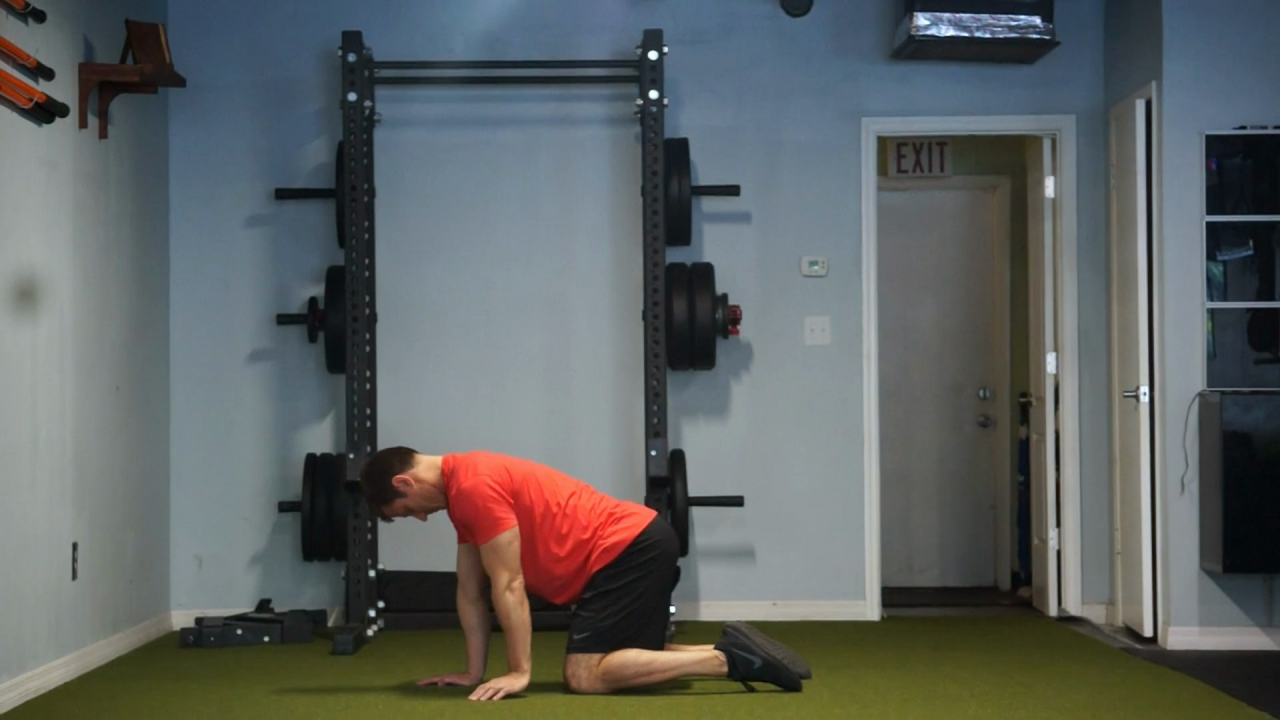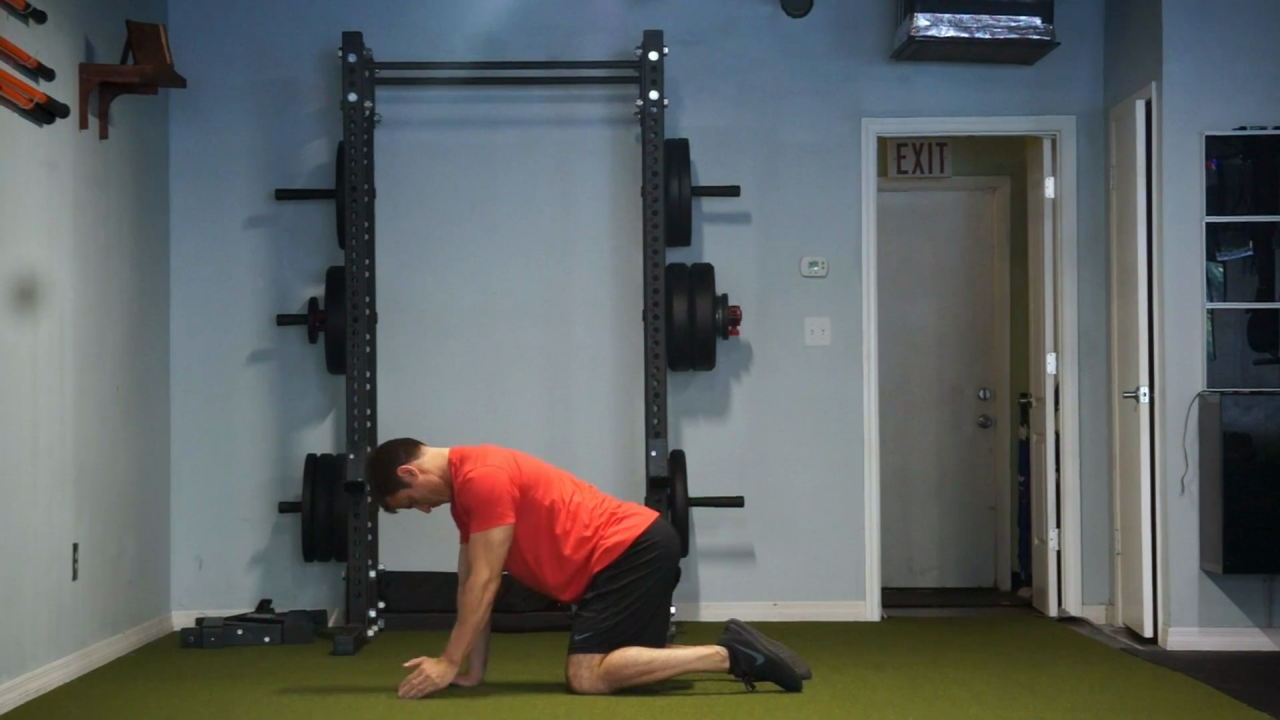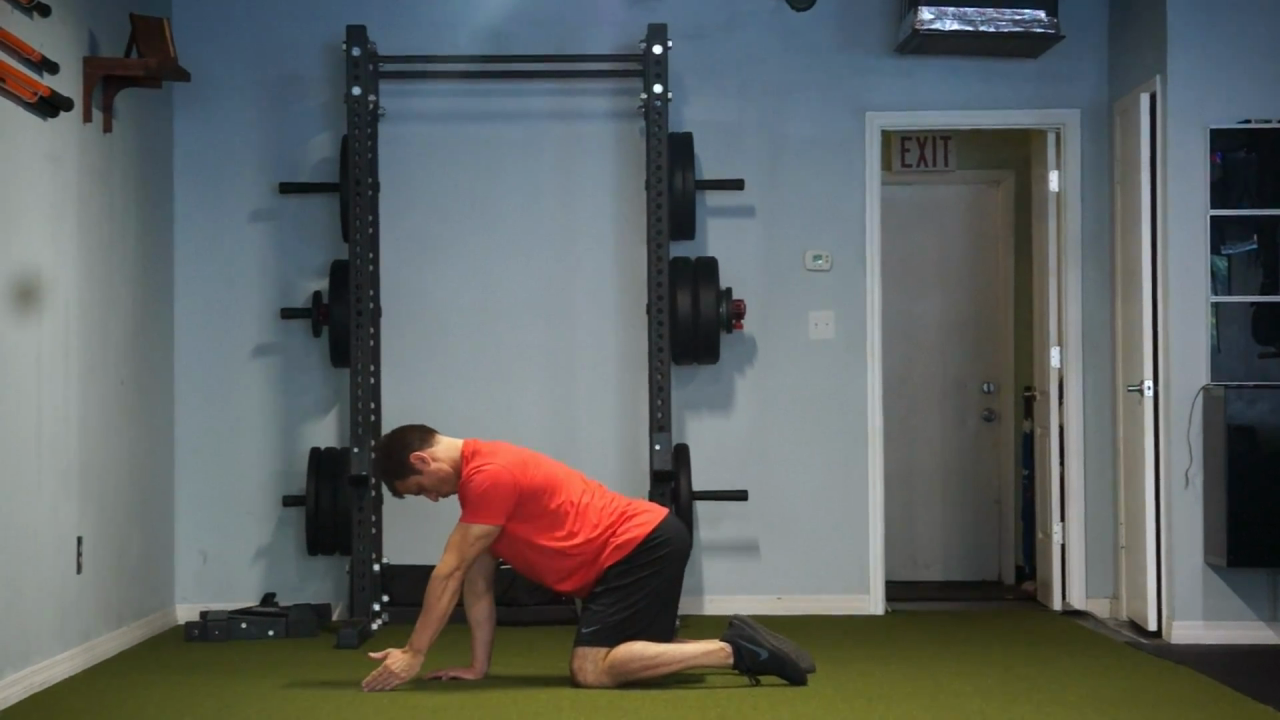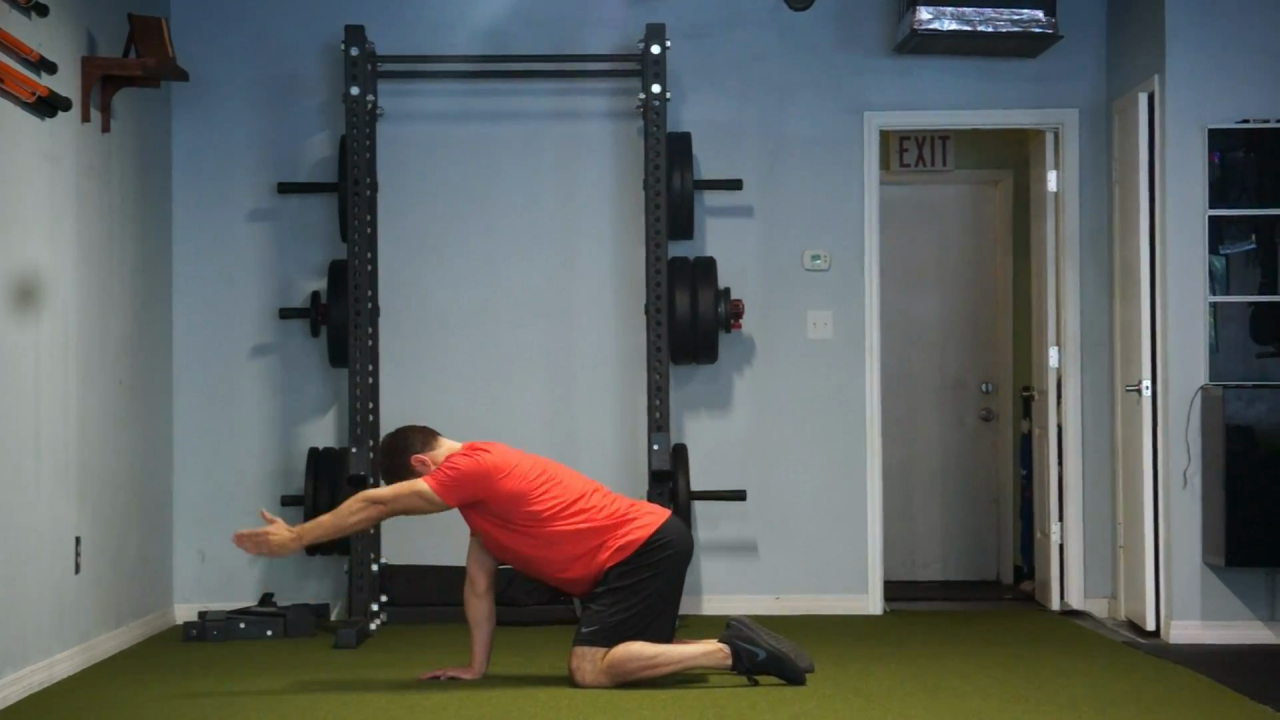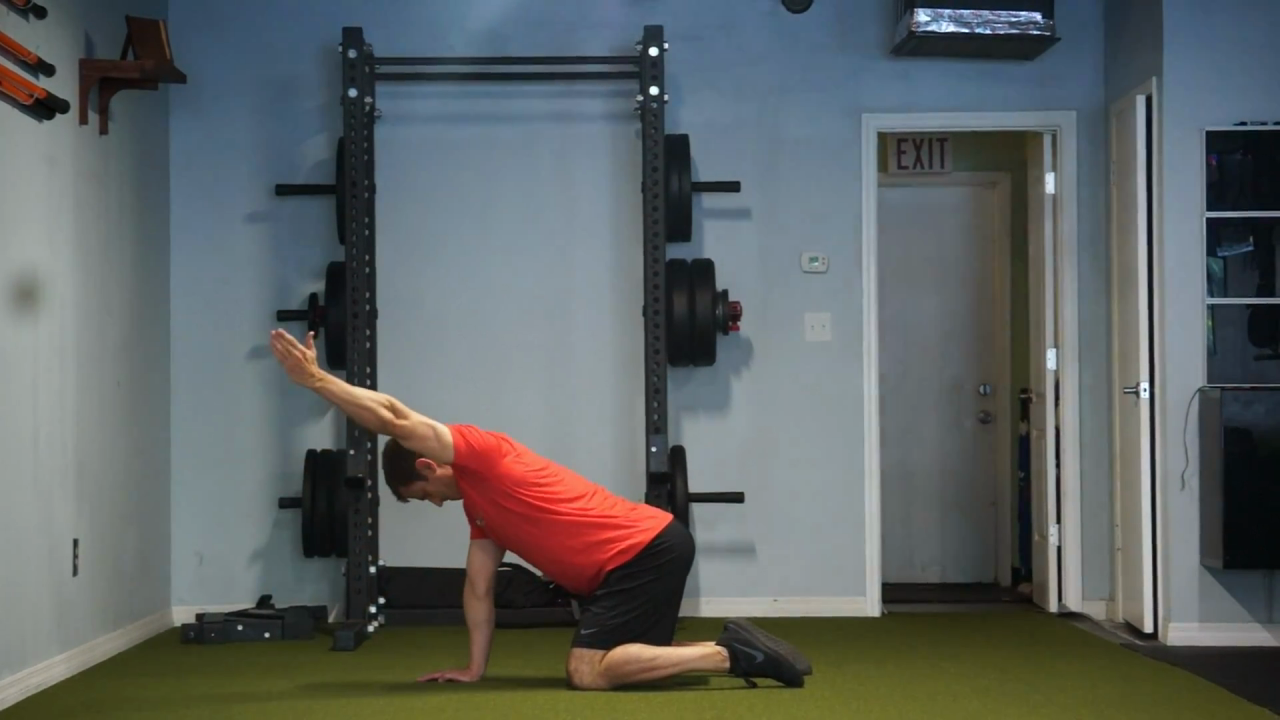
dt=1s
person 1, frame 1
left shoulder: (472, 488)
right shoulder: (464, 487)
left elbow: (508, 584)
right elbow: (470, 590)
left wrist: (519, 670)
right wrist: (474, 671)
left hip: (629, 548)
right hip: (642, 541)
left knee: (584, 674)
right knee: (623, 658)
left ankle: (730, 659)
right ankle: (730, 651)
person 1, frame 2
left shoulder: (481, 478)
right shoulder: (464, 487)
left elbow: (484, 583)
right elbow: (471, 582)
left wrist: (449, 663)
right wrist: (473, 672)
left hip: (633, 548)
right hip: (642, 544)
left knee: (586, 675)
right knee: (615, 660)
left ankle: (729, 655)
right ankle: (733, 650)
person 1, frame 3
left shoulder: (488, 475)
right shoulder: (479, 472)
left elbow: (450, 573)
right elbow: (477, 582)
left wrist: (414, 654)
right wrist: (478, 665)
left hip: (643, 545)
right hip: (649, 541)
left knee: (590, 670)
right knee: (620, 656)
left ankle: (733, 651)
right ankle: (738, 646)
person 1, frame 4
left shoulder: (471, 468)
right shoulder: (479, 480)
left elbow: (375, 506)
right elbow: (479, 585)
left wrist: (295, 537)
right wrist: (475, 666)
left hip: (646, 546)
right hip: (651, 542)
left knee: (589, 669)
right knee: (609, 658)
left ankle: (731, 651)
right ankle: (735, 644)
person 1, frame 5
left shoulder: (484, 454)
right shoulder: (478, 502)
left elbow: (393, 419)
right elbow: (478, 589)
left wrist: (314, 379)
right wrist: (473, 668)
left hip: (647, 549)
right hip: (648, 549)
left knee: (588, 672)
right knee: (615, 658)
left ankle: (730, 654)
right ankle: (729, 647)
